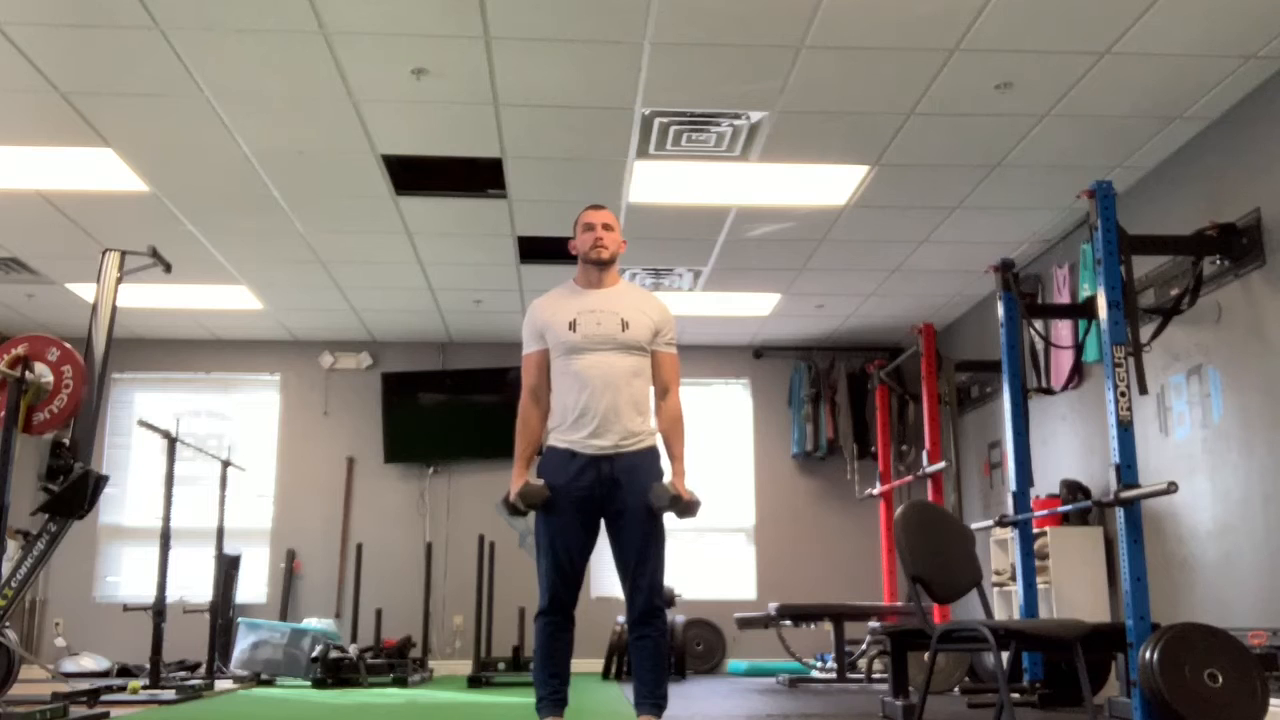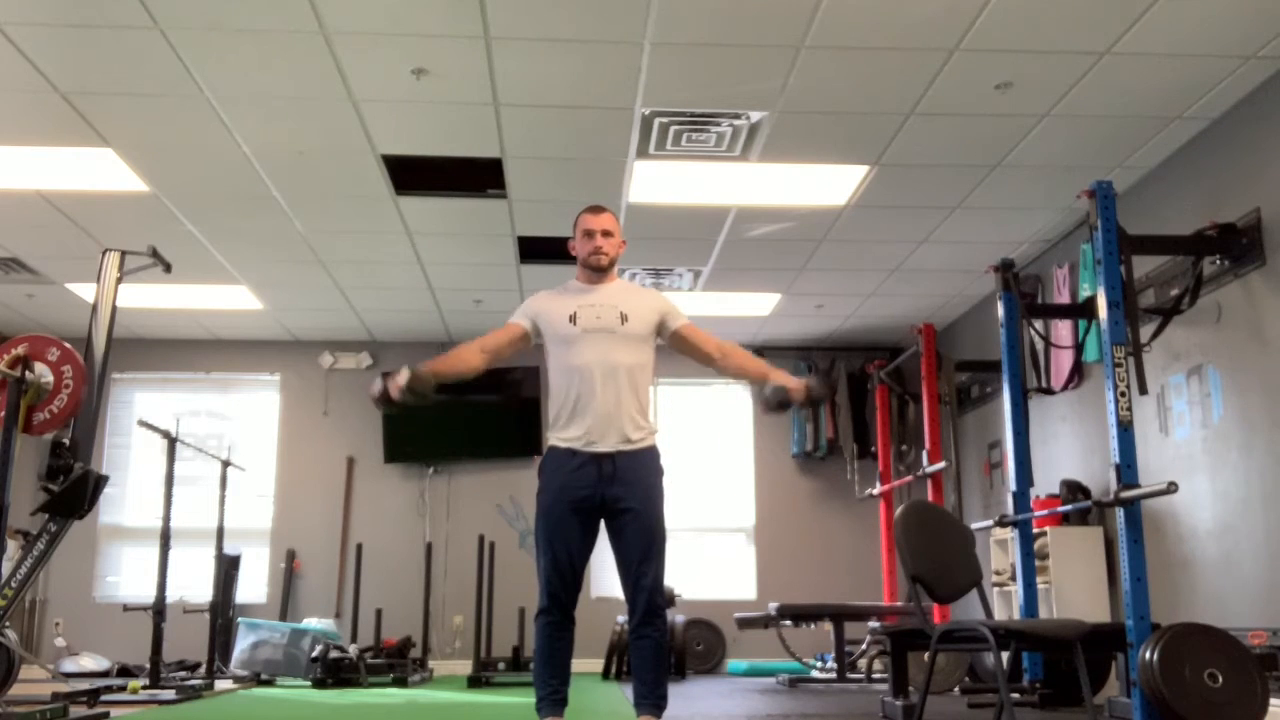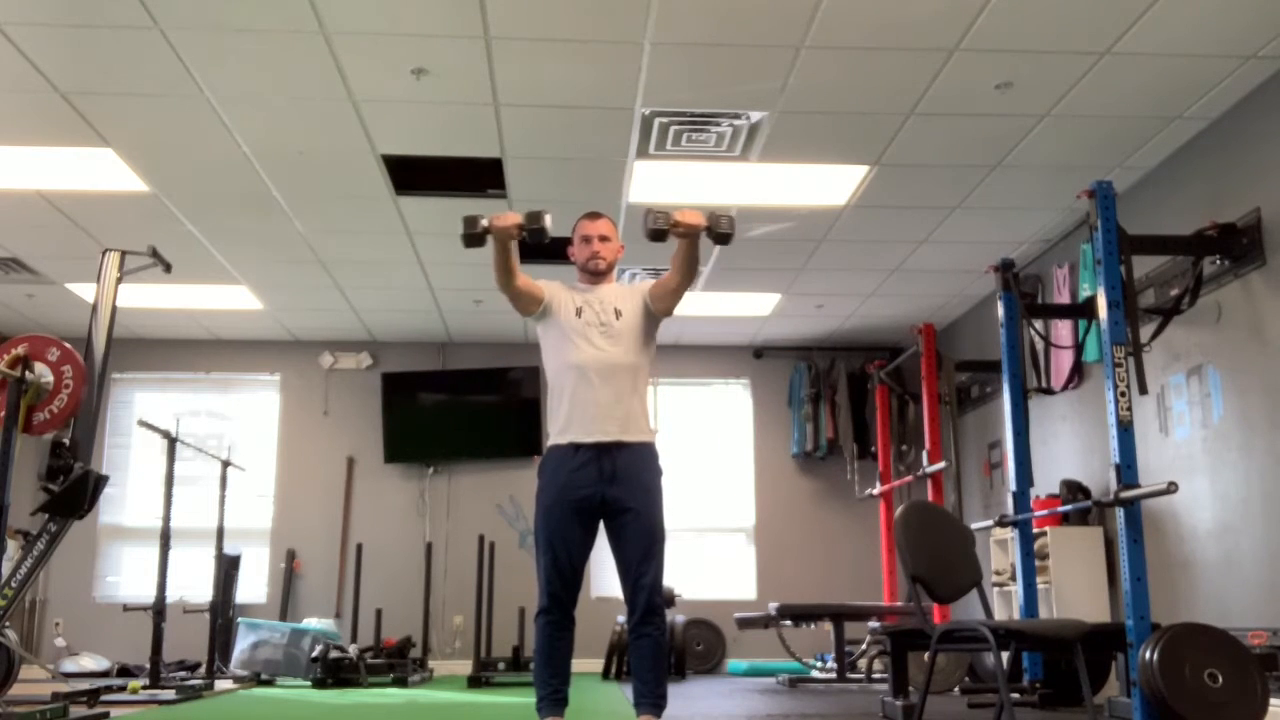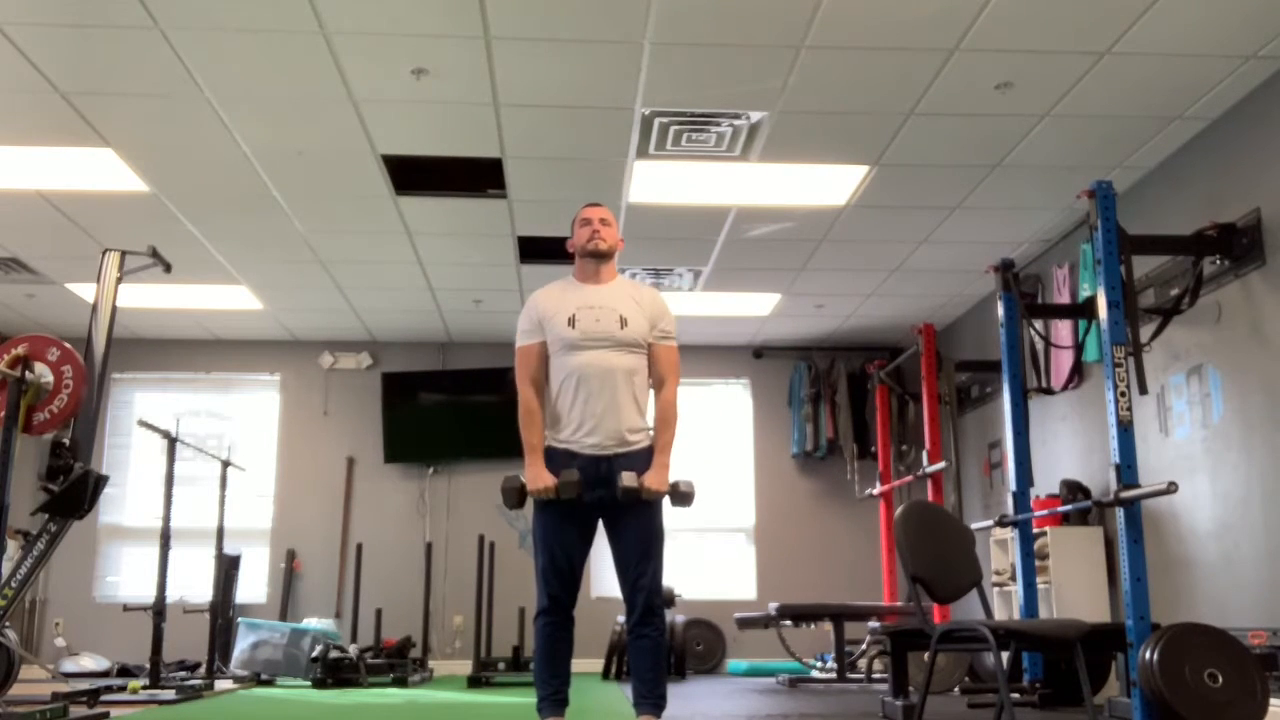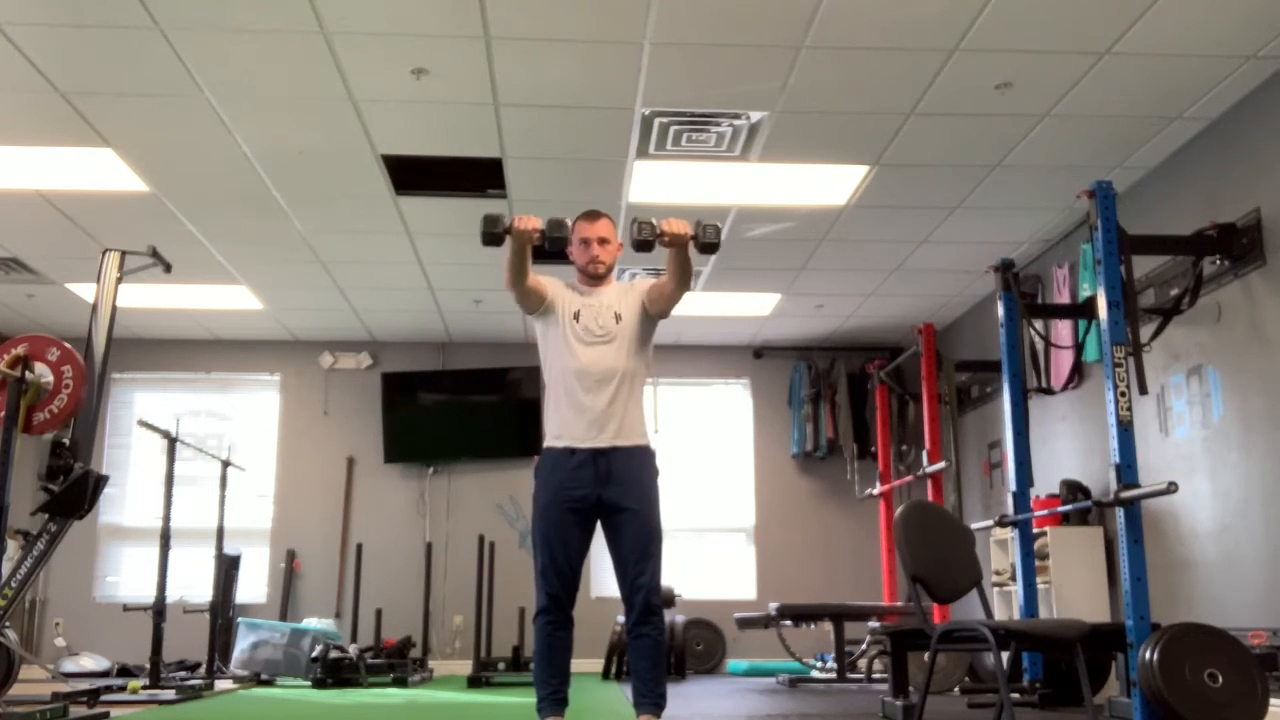
dt=1s
person 1, frame 1
left shoulder: (652, 309)
right shoulder: (545, 309)
left elbow: (668, 396)
right elbow: (533, 397)
left wrist: (679, 471)
right wrist: (520, 470)
left hip: (636, 464)
right hip: (566, 464)
left knee: (646, 599)
right knee: (556, 599)
person 1, frame 2
left shoulder: (649, 303)
right shoulder: (545, 304)
left elbow: (715, 349)
right elbow: (483, 350)
left wrist: (773, 377)
right wrist: (420, 374)
left hip: (635, 463)
right hip: (567, 464)
left knee: (646, 597)
right knee: (556, 598)
person 1, frame 3
left shoulder: (642, 297)
right shoulder: (552, 299)
left elbow: (681, 279)
right elbow: (510, 283)
left wrist: (687, 238)
right wrist: (504, 240)
left hip: (633, 458)
right hip: (567, 460)
left knee: (646, 596)
right knee: (556, 597)
person 1, frame 4
left shoulder: (648, 301)
right shoulder: (543, 303)
left elbow: (665, 387)
right elbow: (529, 389)
left wrist: (660, 463)
right wrist: (534, 462)
left hip: (632, 463)
right hip: (564, 464)
left knee: (645, 599)
right knee: (555, 599)
person 1, frame 5
left shoulder: (639, 298)
right shoulder: (550, 298)
left elbow: (677, 285)
right elbow: (517, 281)
left wrist: (678, 250)
right wrist: (521, 245)
left hip: (630, 461)
right hip: (563, 462)
left knee: (643, 596)
right knee: (554, 598)
